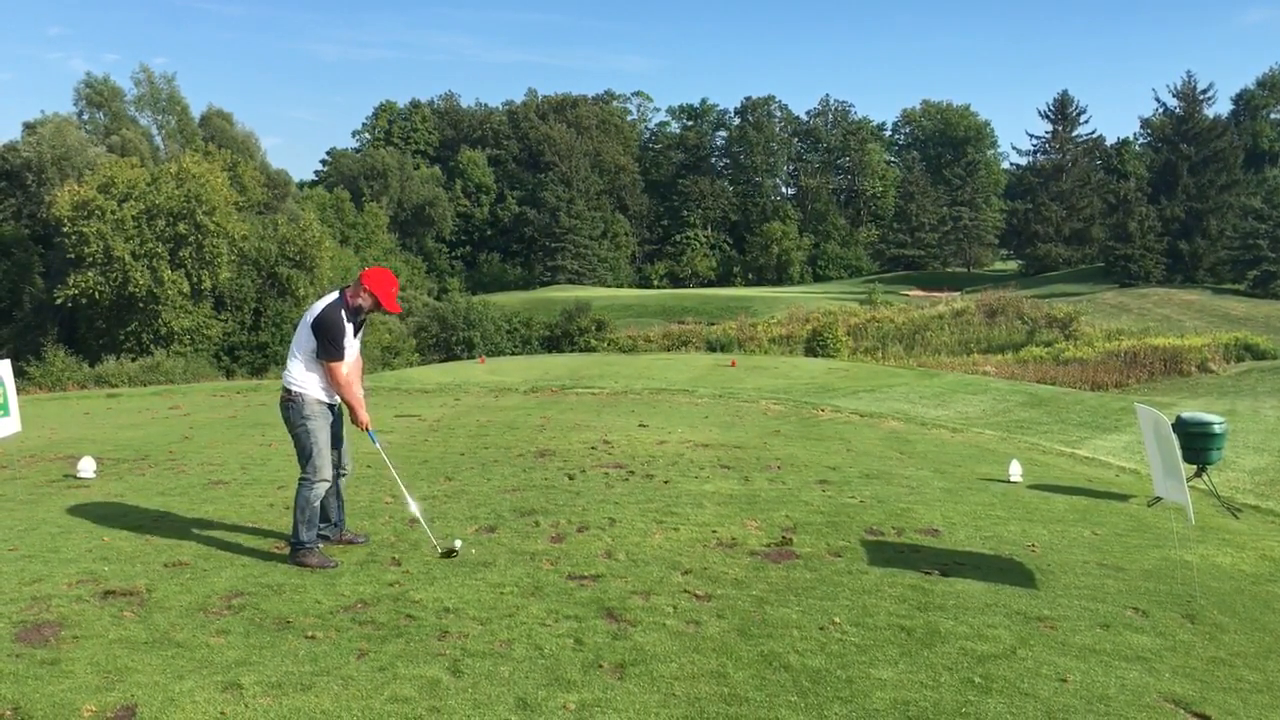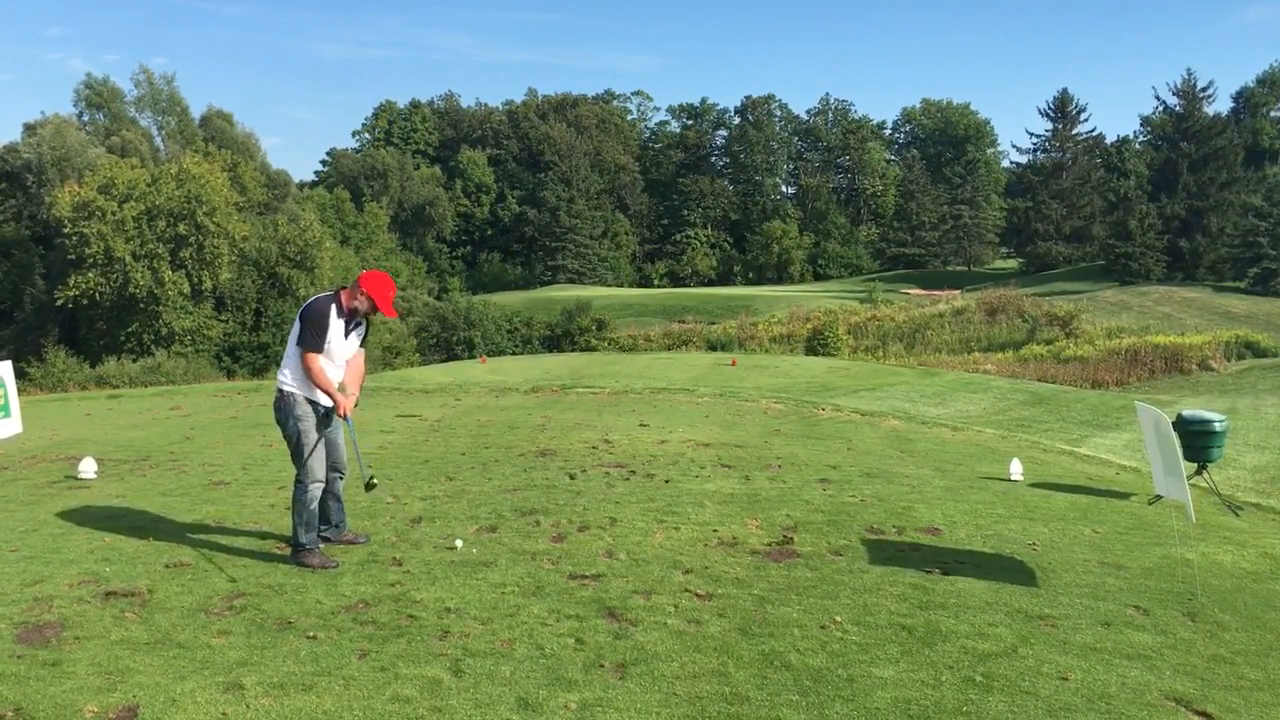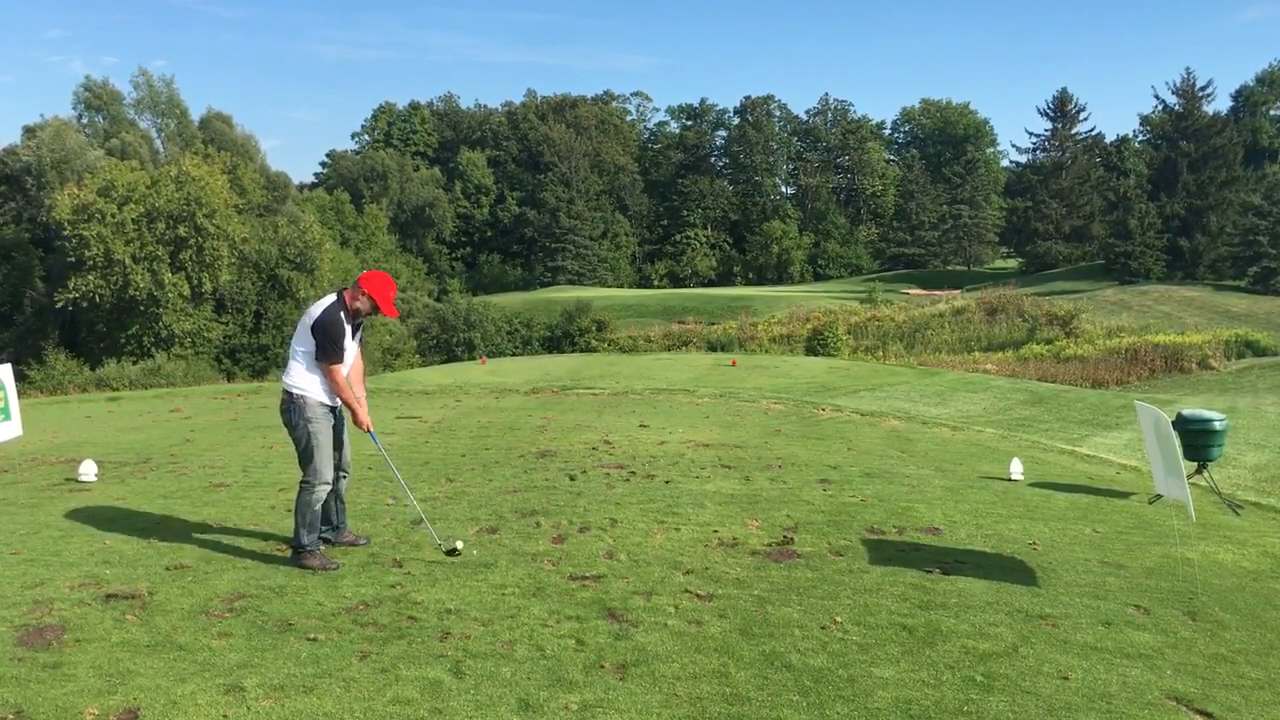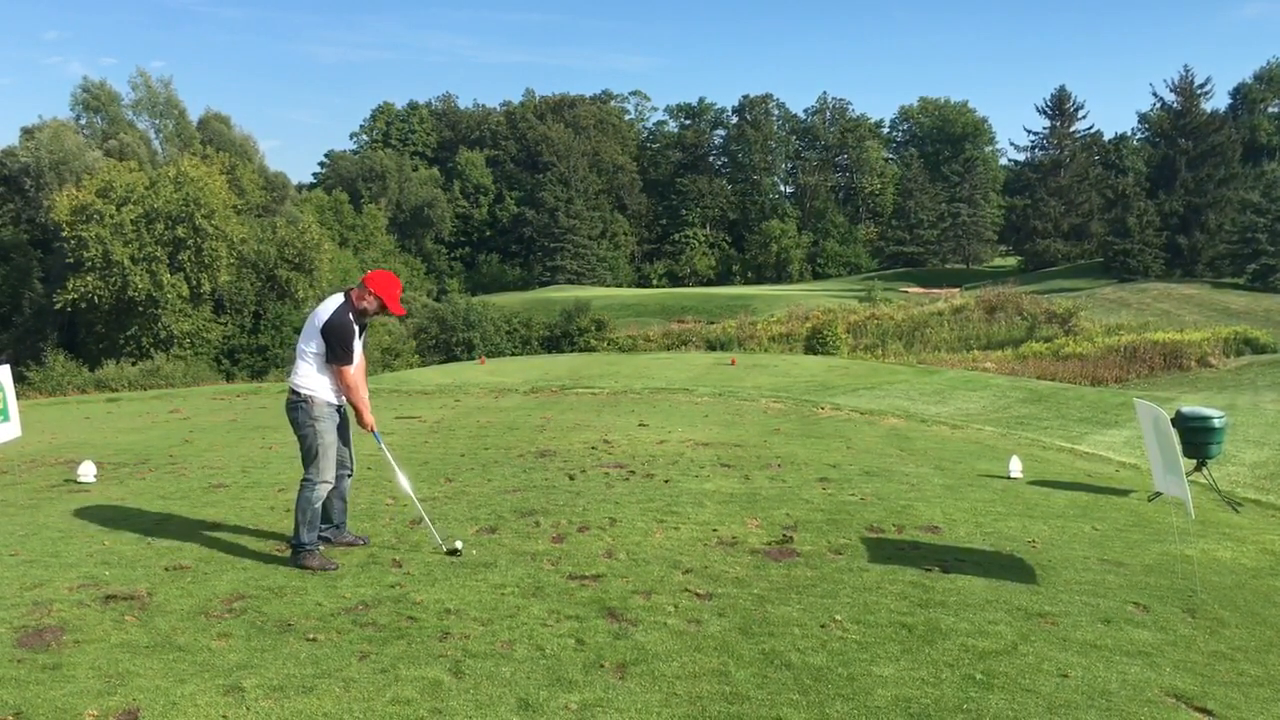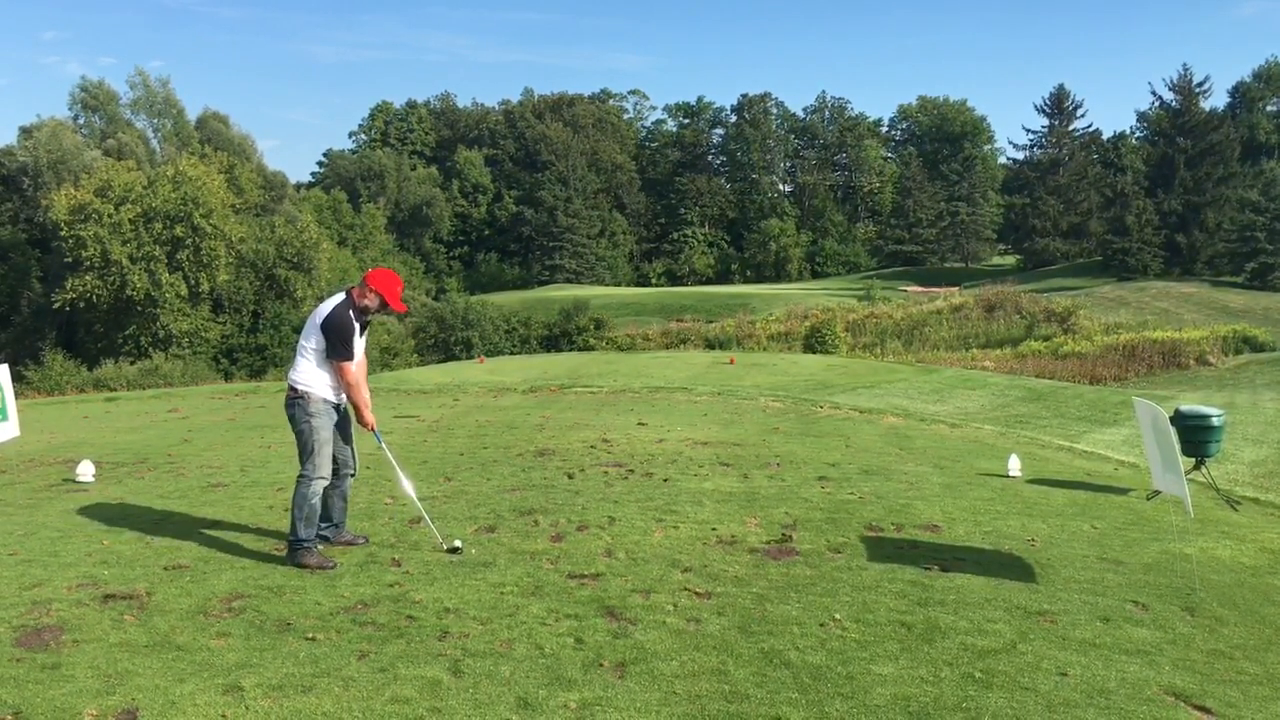
dt=0.5s
person 1, frame 1
left shoulder: (355, 312)
right shoulder: (331, 316)
left elbow: (354, 357)
right elbow: (335, 374)
left wrist: (359, 398)
right wrist: (356, 409)
left hip: (327, 400)
right hip: (305, 400)
left knee: (337, 467)
right knee: (318, 474)
left ankle: (331, 529)
right ankle: (303, 547)
person 1, frame 2
left shoulder: (360, 320)
right shoulder: (319, 310)
left elbow: (356, 361)
right elbow: (310, 363)
left wrist: (351, 395)
right wrist: (337, 396)
left hip: (325, 403)
right hip: (298, 401)
left knee: (336, 469)
right knee: (312, 475)
left ankle: (332, 529)
right ankle: (303, 547)
person 1, frame 3
left shoulder: (354, 315)
right shoulder: (330, 318)
left elbow: (354, 358)
right elbow: (335, 375)
left wrist: (361, 399)
right wrist: (356, 410)
left hip: (329, 402)
right hip: (306, 403)
left knee: (339, 469)
right knee: (319, 477)
left ankle: (332, 531)
right ankle: (304, 549)
person 1, frame 4
left shoulder: (355, 312)
right shoulder: (339, 320)
left elbow: (357, 358)
right elbow: (345, 376)
left wrist: (365, 399)
right wrist: (362, 412)
left hip: (331, 401)
right hip: (312, 402)
left knee: (342, 468)
right knee: (320, 476)
left ankle: (332, 530)
right ankle: (304, 549)
person 1, frame 5
left shoulder: (359, 313)
right shoulder: (340, 317)
left elbow: (358, 360)
right elbow: (345, 374)
left wrist: (366, 401)
right wrist: (363, 411)
left hip: (332, 401)
right hip: (310, 400)
left knee: (344, 467)
right knee: (317, 473)
left ankle: (331, 530)
right ankle: (301, 546)
